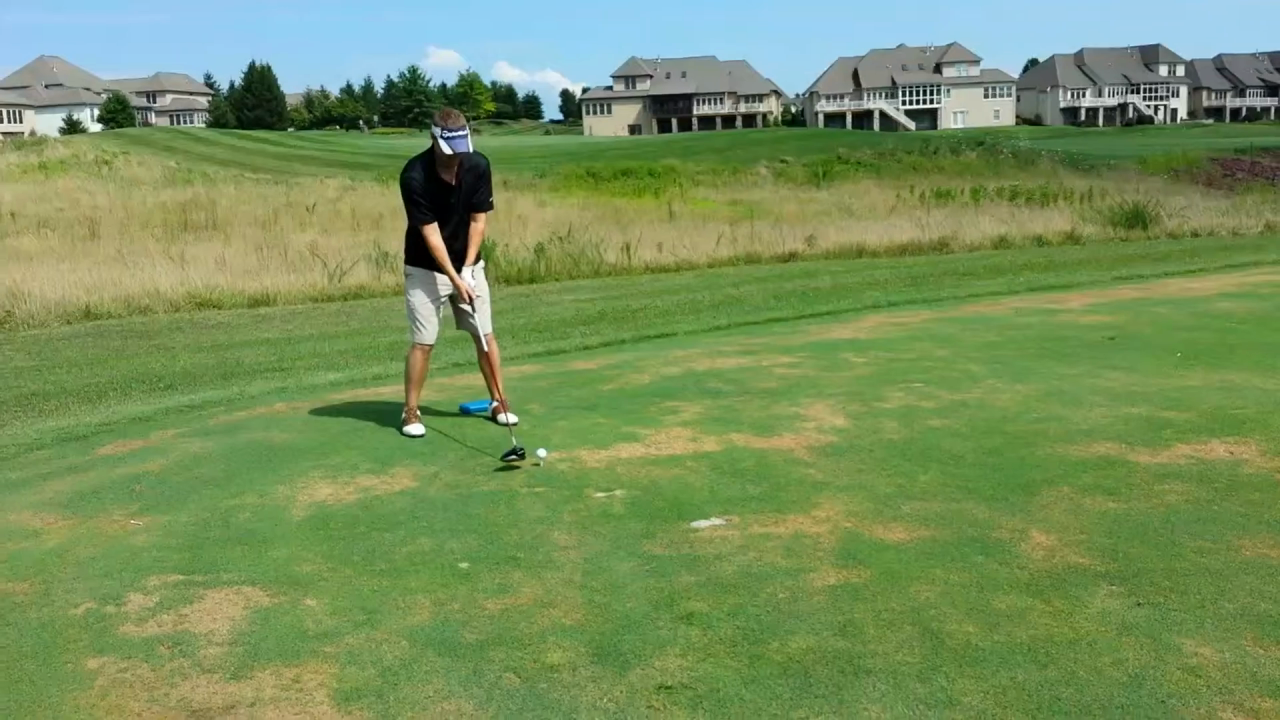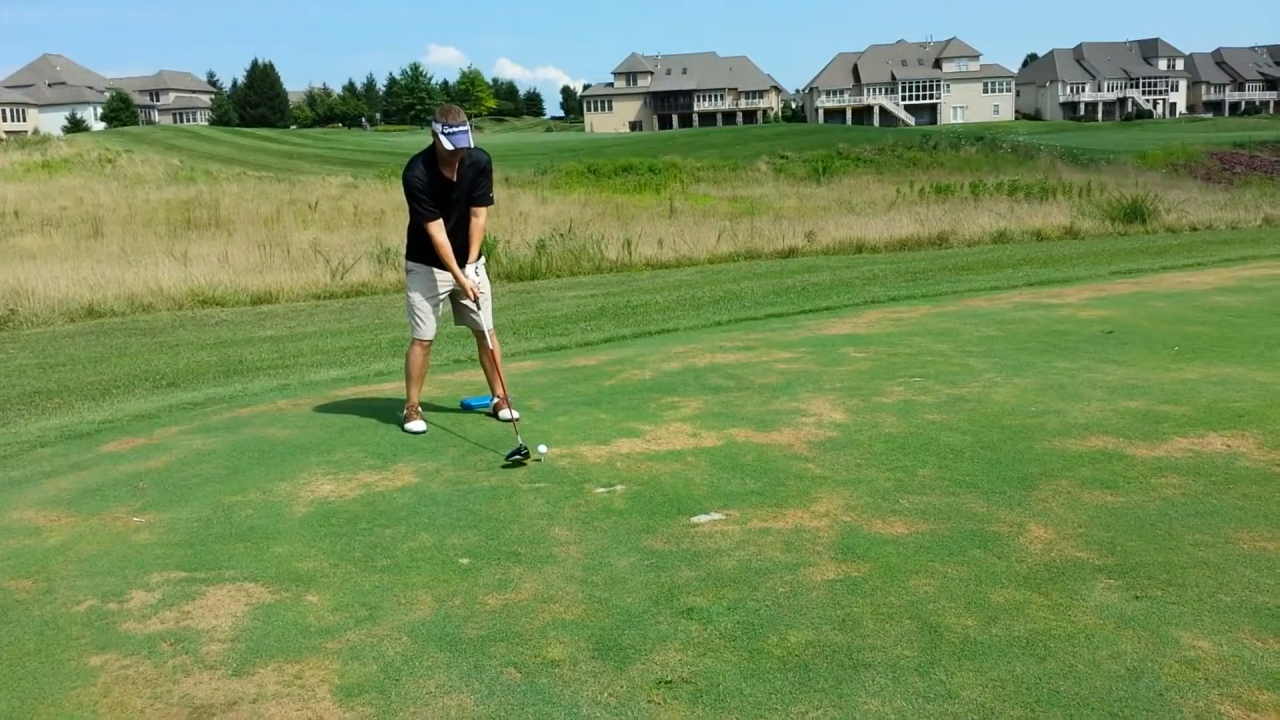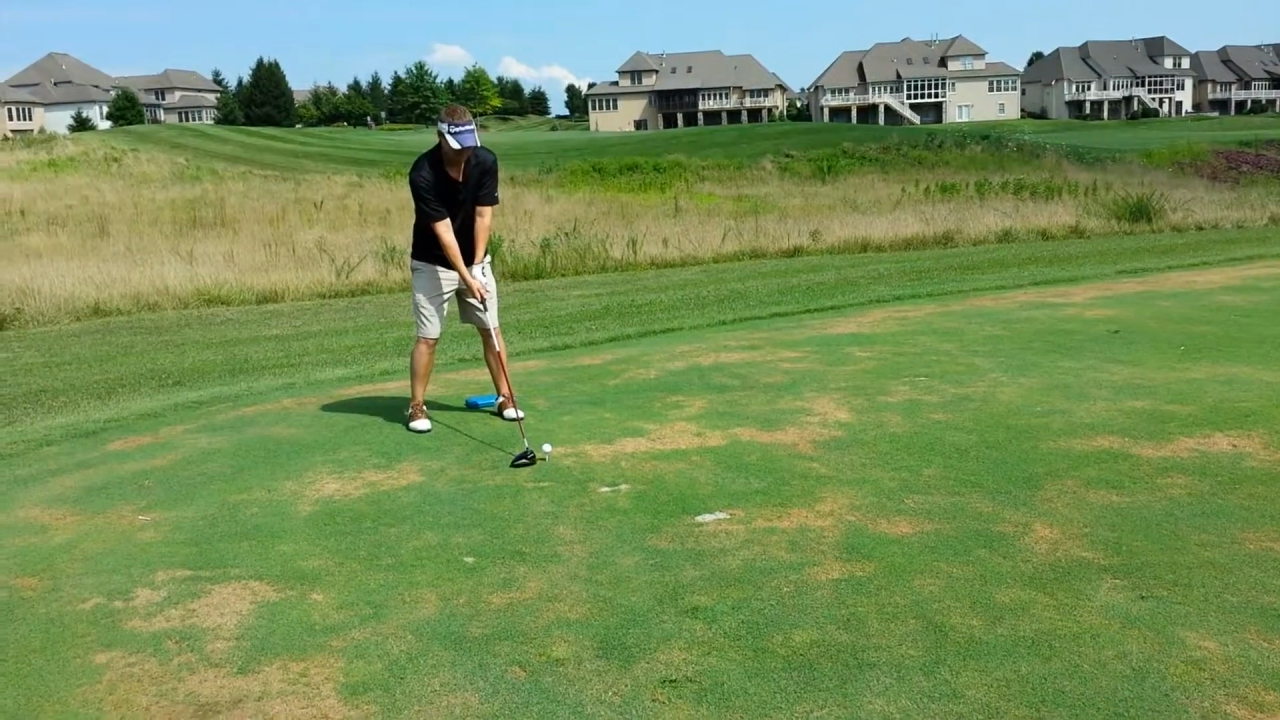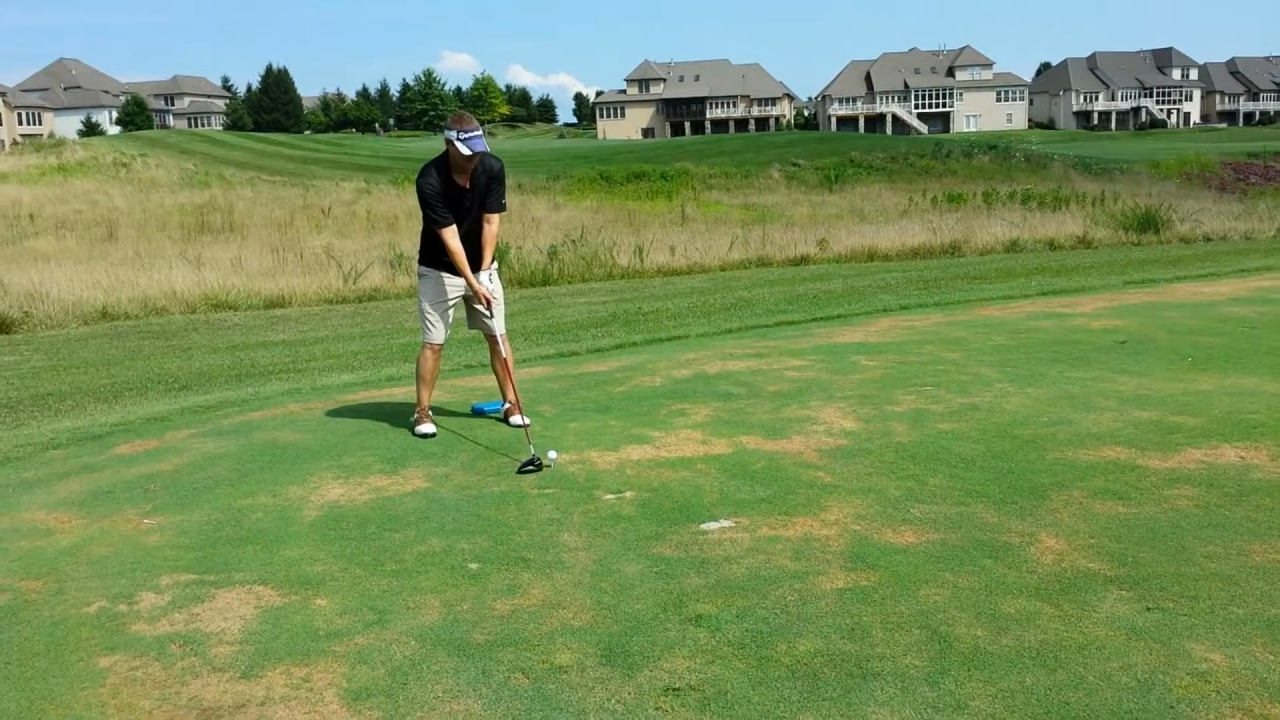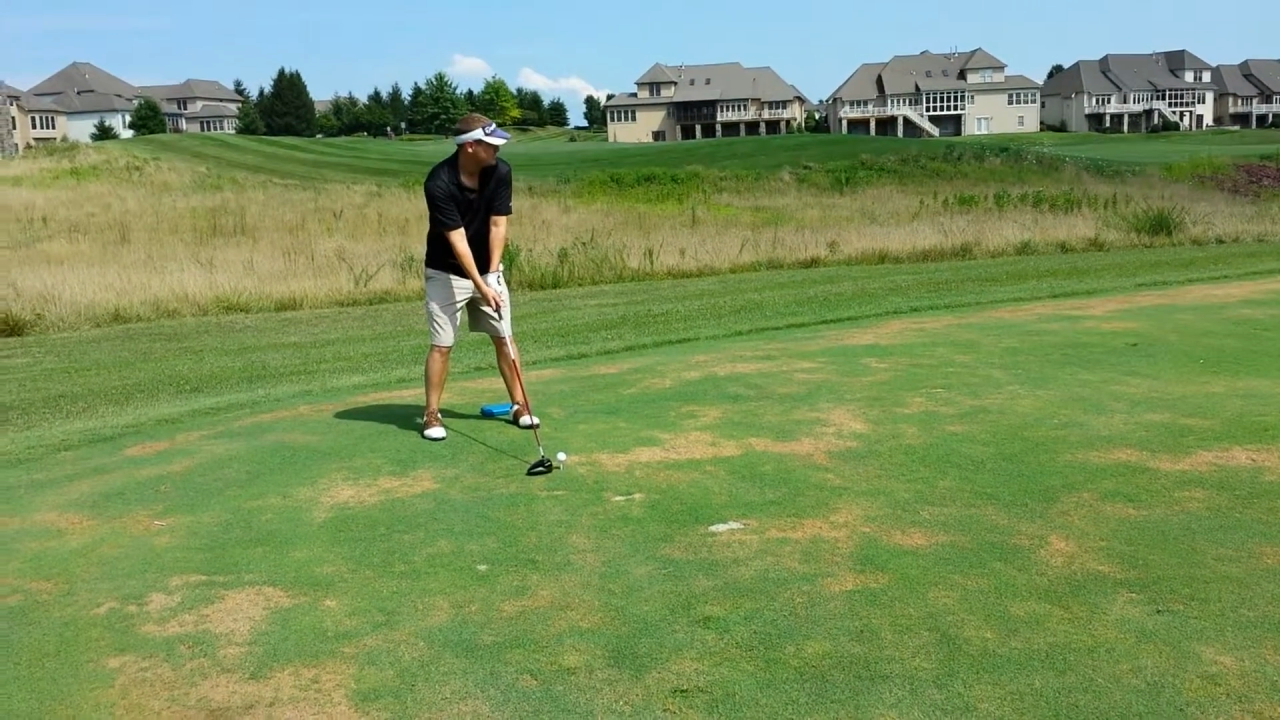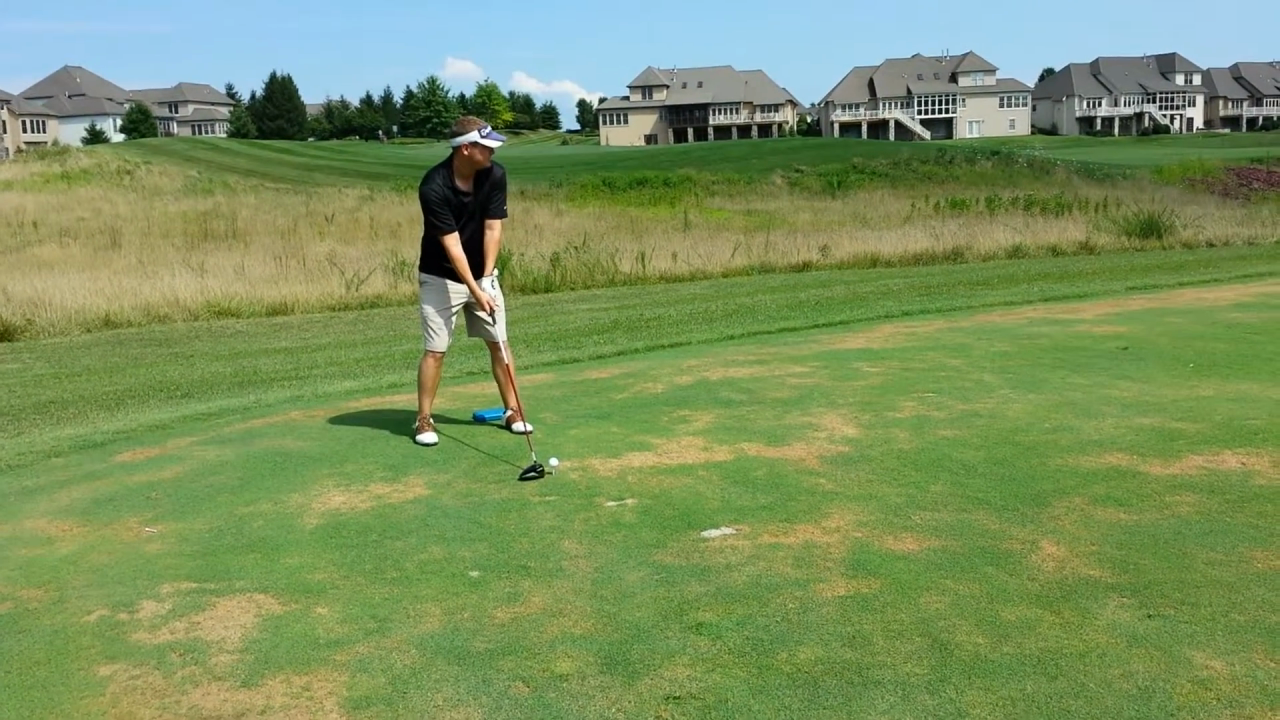
dt=0.4s
person 1, frame 1
left shoulder: (479, 166)
right shoulder: (414, 175)
left elbow: (479, 220)
right elbow: (431, 234)
left wrist: (468, 268)
right wrist: (454, 278)
left hip: (469, 264)
right hip: (426, 269)
left knee: (486, 334)
right knee: (423, 342)
left ankle: (499, 402)
right ankle: (411, 410)
person 1, frame 2
left shoulder: (480, 161)
right shoulder: (416, 173)
left elbow: (478, 215)
right elbow: (435, 230)
left wrist: (471, 265)
right wrist: (458, 276)
left hip: (469, 261)
right hip: (426, 265)
left knee: (485, 330)
right knee: (422, 338)
left ankle: (499, 398)
right ankle: (412, 407)
person 1, frame 3
left shoulder: (485, 161)
right shoulder: (423, 173)
left elbow: (483, 215)
right elbow: (443, 230)
left wrist: (478, 265)
right wrist: (465, 277)
left hip: (475, 260)
right hip: (432, 263)
left knee: (491, 329)
right knee: (428, 336)
left ankle: (504, 397)
right ankle: (417, 405)
person 1, frame 4
left shoulder: (493, 168)
right shoulder: (430, 180)
left elbow: (491, 222)
right elbow: (450, 236)
left wrist: (485, 271)
right wrist: (472, 283)
left hip: (482, 267)
right hip: (439, 269)
left knee: (498, 335)
right knee: (433, 341)
left ankle: (510, 403)
right ankle: (422, 411)
person 1, frame 5
left shoulder: (500, 171)
right shoulder: (439, 182)
left elbow: (497, 225)
right elbow: (457, 239)
left wrist: (492, 273)
right wrist: (479, 285)
left hip: (488, 269)
right hip: (446, 272)
left knee: (504, 337)
right knee: (441, 344)
left ankle: (519, 405)
right ankle: (432, 413)
person 1, frame 6
left shoulder: (495, 175)
right shoulder: (434, 186)
left elbow: (493, 228)
right elbow: (452, 244)
left wrist: (487, 277)
right wrist: (474, 290)
left hip: (482, 274)
right hip: (440, 277)
left knee: (499, 342)
right knee: (435, 350)
left ankle: (512, 411)
right ankle: (424, 419)
